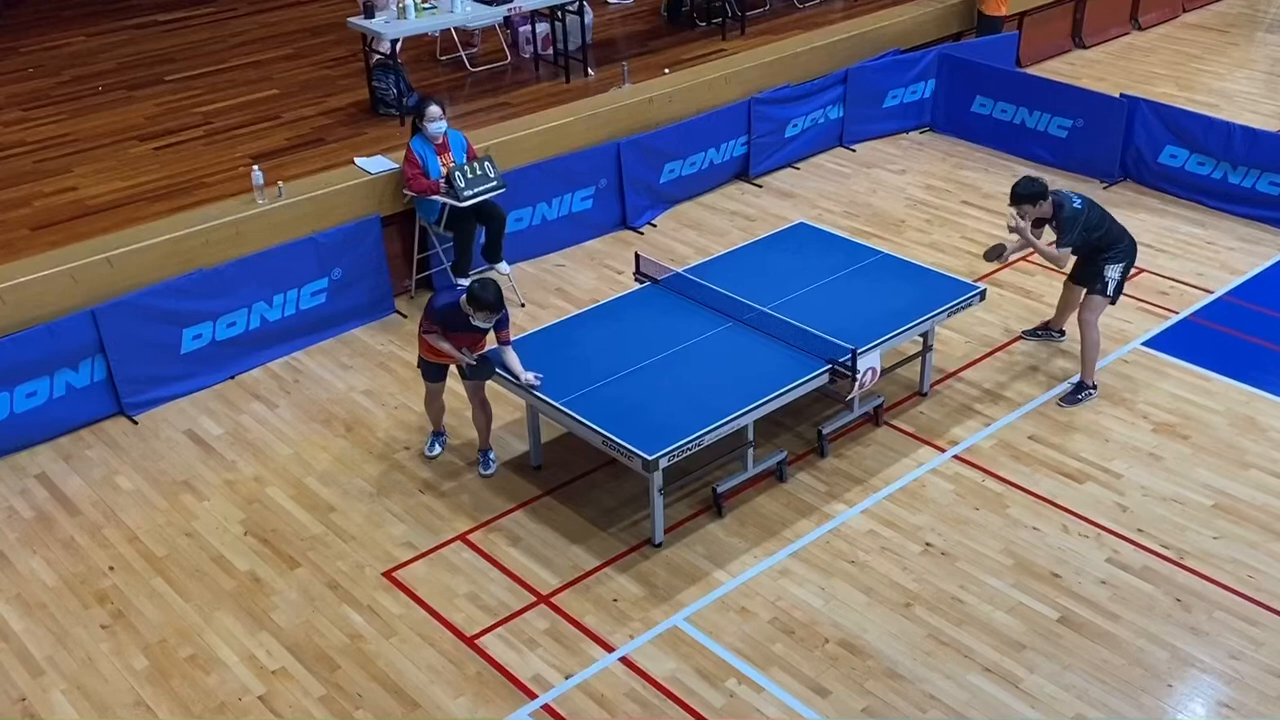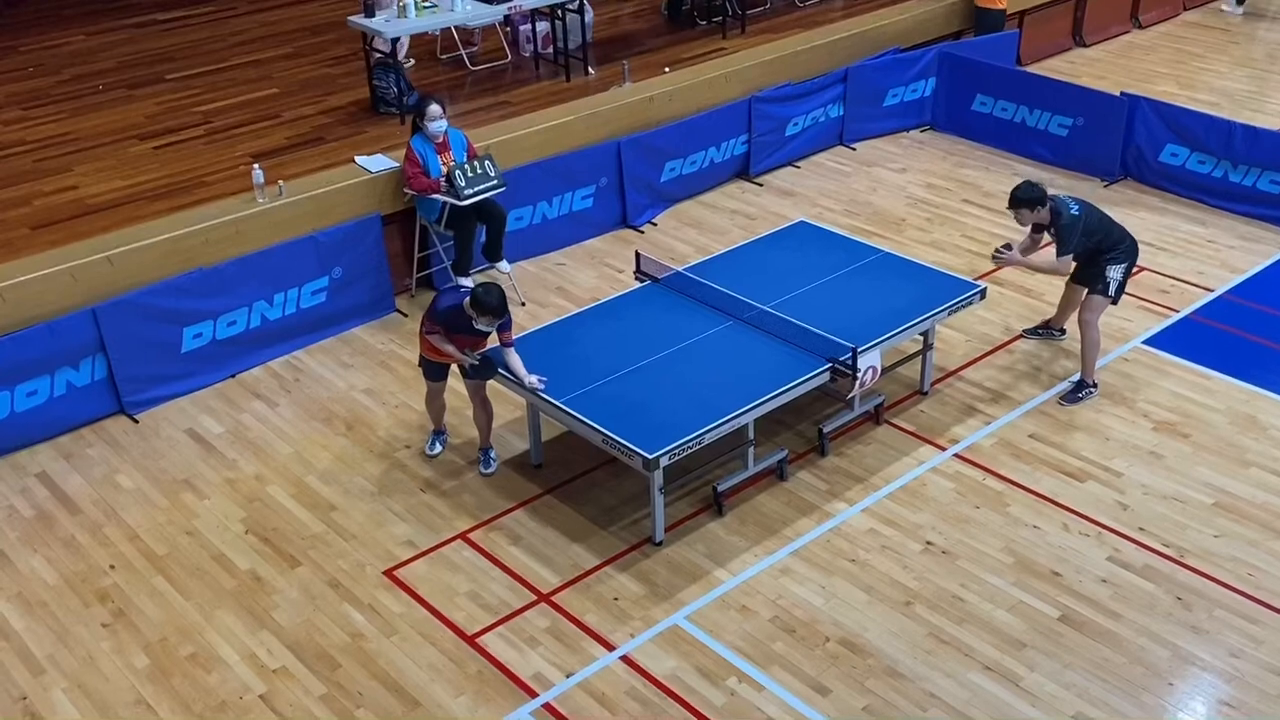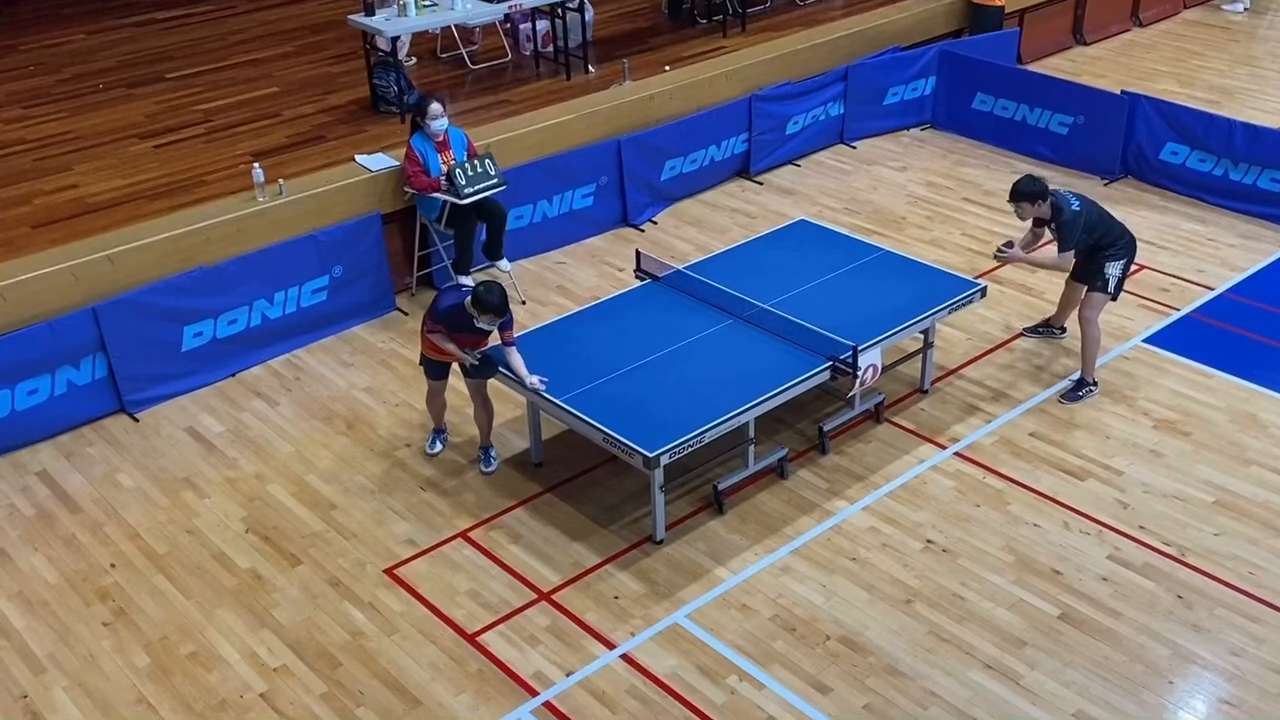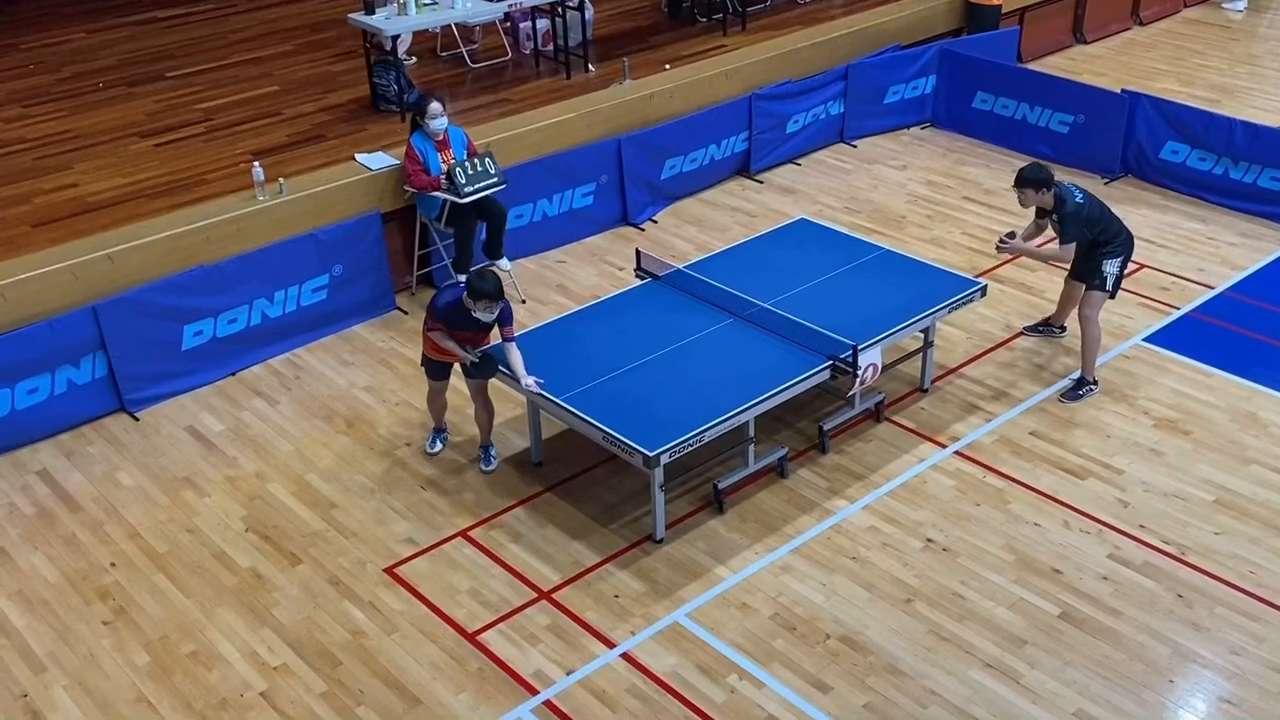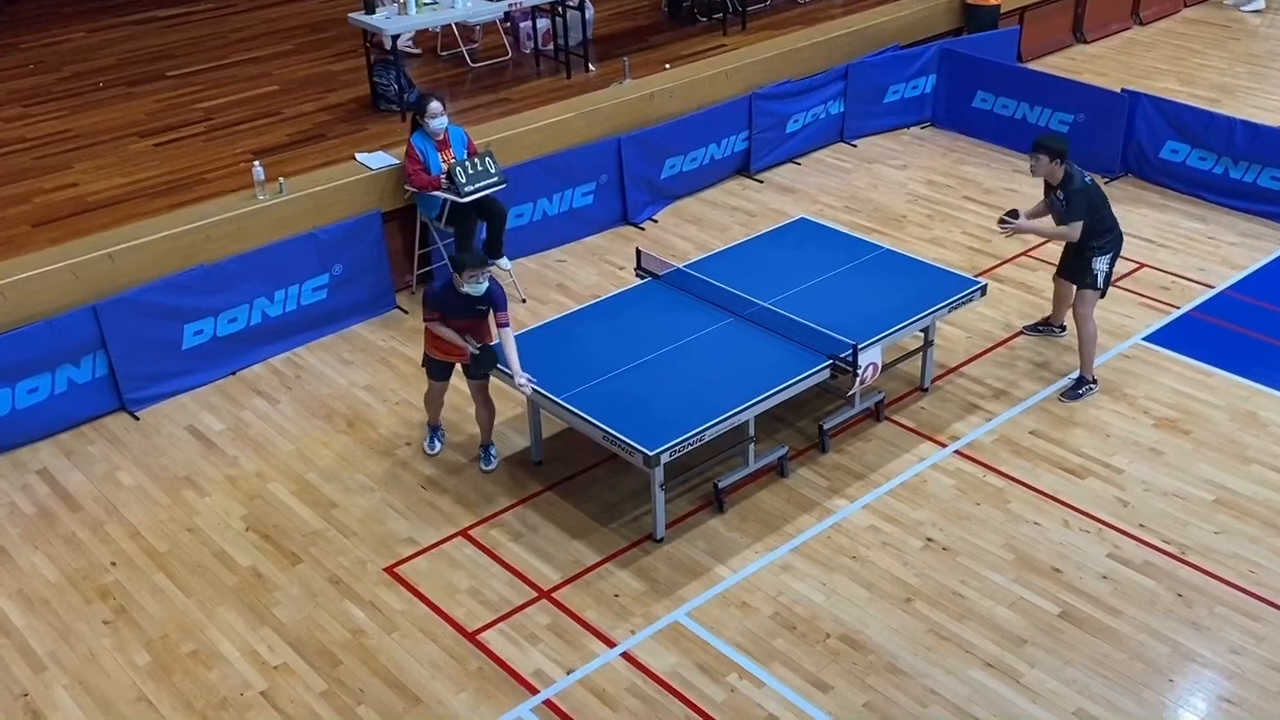
dt=0.3s
person 1, frame 1
left shoulder: (1068, 214)
right shoulder: (1046, 203)
left elbow: (1060, 260)
right elbow: (1035, 235)
left wrist: (1026, 236)
right wrist: (1011, 249)
left hip: (1116, 254)
right hip: (1093, 248)
left knee: (1087, 316)
right knee: (1071, 287)
left ankle: (1087, 385)
right ankle: (1054, 328)
person 1, frame 2
left shoulder: (1066, 221)
right shoulder: (1044, 208)
left elbow: (1062, 268)
right elbow: (1034, 239)
left wrist: (1019, 261)
right wrist: (1014, 253)
left hip: (1118, 254)
right hip: (1093, 249)
left knee: (1087, 317)
right knee: (1073, 287)
left ankle: (1087, 383)
right ankle: (1055, 327)
person 1, frame 3
left shoulder: (1068, 216)
right shoulder: (1046, 203)
left elbow: (1063, 263)
right elbow: (1036, 233)
left wrist: (1021, 258)
right wrist: (1016, 248)
left hip: (1115, 251)
right hip: (1092, 246)
left knee: (1087, 313)
right knee: (1073, 286)
left ankle: (1087, 382)
right ankle: (1055, 326)
person 1, frame 4
left shoulder: (1069, 208)
right shoulder: (1048, 197)
left elbow: (1065, 255)
right elbow: (1039, 225)
left wrist: (1023, 249)
right wrist: (1019, 239)
left hip: (1113, 248)
right hip: (1090, 244)
left knee: (1087, 312)
right knee: (1072, 284)
left ankle: (1088, 380)
right ankle: (1055, 324)
person 1, frame 5
left shoulder: (1076, 186)
right shoulder: (1051, 177)
left elbow: (1071, 233)
right elbow: (1048, 204)
left wrist: (1029, 228)
right wrist: (1024, 216)
left hip: (1102, 245)
right hip: (1081, 240)
left knee: (1082, 309)
right knee: (1062, 281)
left ankle: (1087, 379)
right ankle: (1055, 324)
person 2, frame 1
left shoulder: (498, 312)
right shoulder: (440, 306)
left elbow: (505, 348)
right elbow: (428, 333)
left wrist: (521, 373)
right wrist: (458, 355)
left hip: (471, 350)
right hip: (435, 349)
left knee: (478, 397)
right knee: (434, 393)
left ankle: (485, 449)
right ankle: (438, 433)
person 2, frame 2
left shoulder: (500, 315)
right shoulder: (443, 307)
left elbow: (508, 351)
right elbow: (430, 333)
left wrist: (525, 376)
right wrist: (460, 356)
left hip: (472, 349)
right hip: (437, 348)
left knee: (478, 396)
right knee: (435, 392)
left ankle: (486, 448)
right ankle: (438, 432)
person 2, frame 3
left shoulder: (501, 314)
right shoulder: (445, 306)
left elbow: (510, 350)
right elbow: (431, 332)
left wrist: (526, 376)
right wrist: (461, 354)
left hip: (474, 348)
right hip: (438, 346)
left knee: (479, 395)
right knee: (436, 391)
left ankle: (486, 446)
right ankle: (439, 430)
person 2, frame 4
left shoulder: (501, 307)
right shoulder: (442, 303)
left elbow: (510, 346)
right elbow: (433, 331)
left wrist: (523, 377)
right wrist: (462, 353)
left hip: (476, 348)
right hip: (440, 349)
left knee: (480, 395)
right knee: (436, 391)
left ankle: (486, 446)
right ankle: (439, 429)
person 2, frame 5
left shoulder: (493, 290)
right shoulder: (436, 292)
left elbow: (505, 331)
right elbow: (433, 323)
left wrist: (516, 371)
right wrist: (462, 343)
left hip: (477, 346)
right hip: (441, 348)
left knee: (481, 396)
right knee: (436, 392)
left ankle: (487, 445)
right ankle: (434, 427)
person 3, frame 1
left shoulder: (456, 137)
right shoulder: (416, 147)
right elbow: (413, 182)
right wrist: (436, 186)
right hip: (437, 203)
left knee: (497, 215)
right knee: (467, 222)
left ankle: (493, 257)
right ankle: (461, 274)
person 3, frame 2
left shoulder: (457, 136)
right shoulder: (416, 146)
left elbow: (474, 161)
right elbow: (413, 181)
right wrist: (437, 185)
right hip: (437, 202)
left knee: (498, 213)
right knee: (467, 220)
left ankle: (494, 255)
right ankle: (461, 272)
person 3, frame 3
left shoulder: (457, 134)
right shoulder: (416, 145)
left elbow: (474, 160)
right elbow: (413, 179)
right wrist: (437, 183)
right hip: (437, 200)
left knee: (498, 212)
right knee: (467, 220)
left ankle: (494, 254)
right ankle: (462, 271)
person 3, frame 4
left shoulder: (457, 133)
right shoulder: (416, 143)
right elbow: (413, 178)
right wrist: (437, 183)
right hip: (437, 200)
left knee: (498, 211)
right knee: (467, 219)
left ankle: (494, 253)
right ankle: (462, 269)
person 3, frame 5
left shoulder: (457, 133)
right shoulder: (416, 143)
right elbow: (414, 177)
right wrist: (437, 182)
right hip: (438, 199)
left knee: (498, 211)
right knee: (467, 218)
left ankle: (494, 252)
